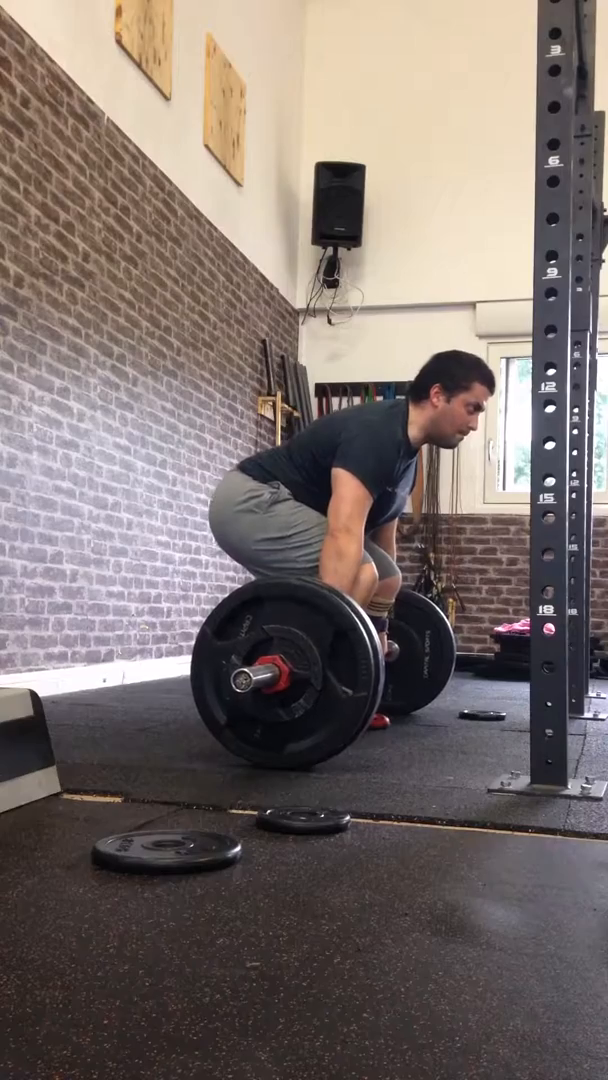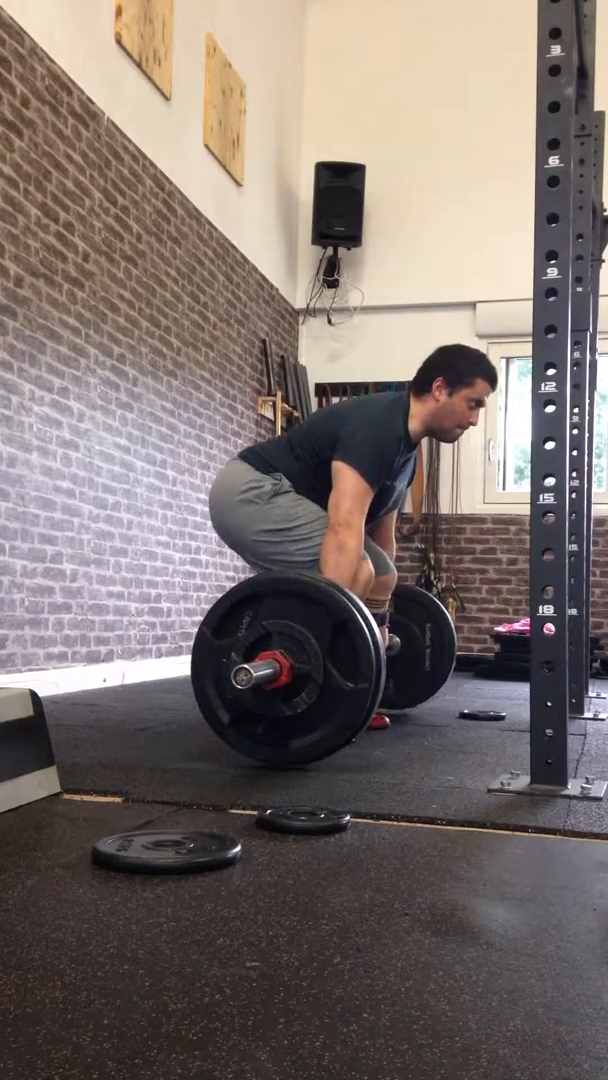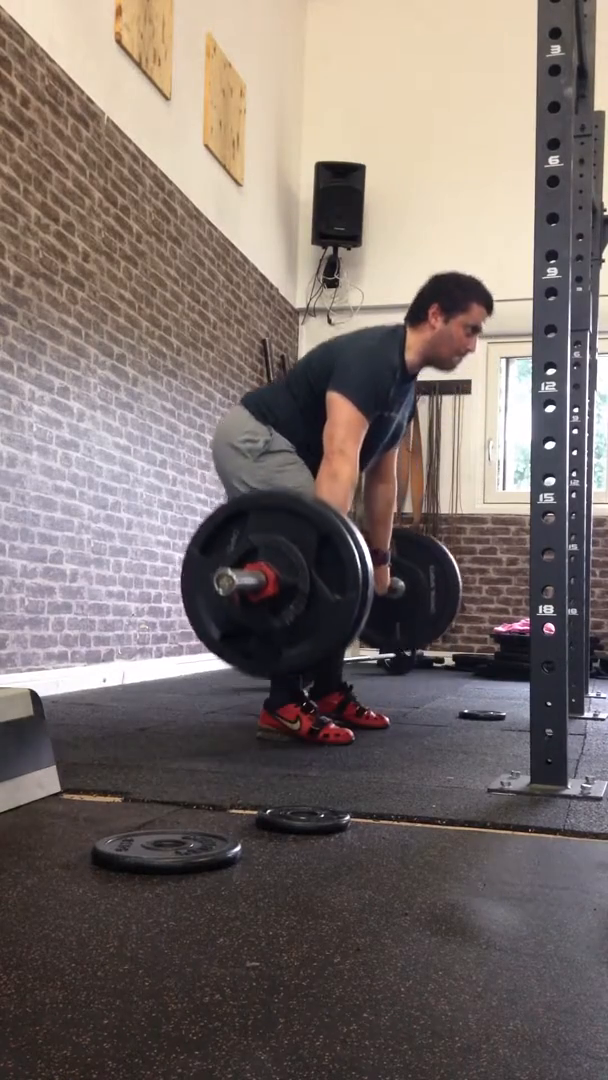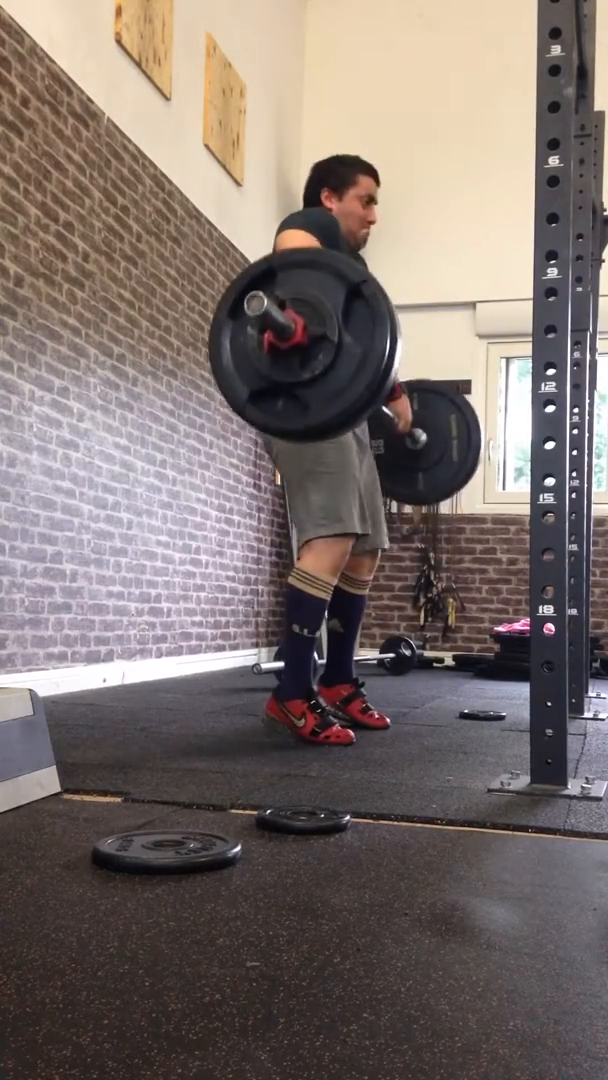
dt=0.7s
person 1, frame 1
left shoulder: (404, 450)
right shoulder: (376, 435)
left elbow: (382, 536)
right elbow: (344, 535)
left wrist: (378, 631)
left hip: (276, 508)
right hip: (249, 502)
left knee: (387, 579)
right knee: (356, 574)
person 1, frame 2
left shoulder: (403, 444)
right shoulder: (376, 428)
left elbow: (381, 534)
right elbow: (344, 530)
left wrist: (379, 623)
left hip: (268, 497)
right hip: (250, 492)
left knee: (381, 577)
right knee: (353, 572)
person 1, frame 3
left shoulder: (404, 380)
right shoulder: (370, 360)
left elbow: (382, 475)
right elbow: (340, 459)
left wrist: (380, 558)
left hip: (287, 451)
right hip: (255, 440)
left ankle: (329, 693)
right ankle: (284, 706)
person 1, frame 4
left shoulder: (343, 258)
right shoulder: (311, 226)
right elbow: (292, 259)
left wrist: (392, 393)
left knee: (362, 551)
right knee: (330, 543)
left ankle: (338, 685)
right ankle: (292, 695)
